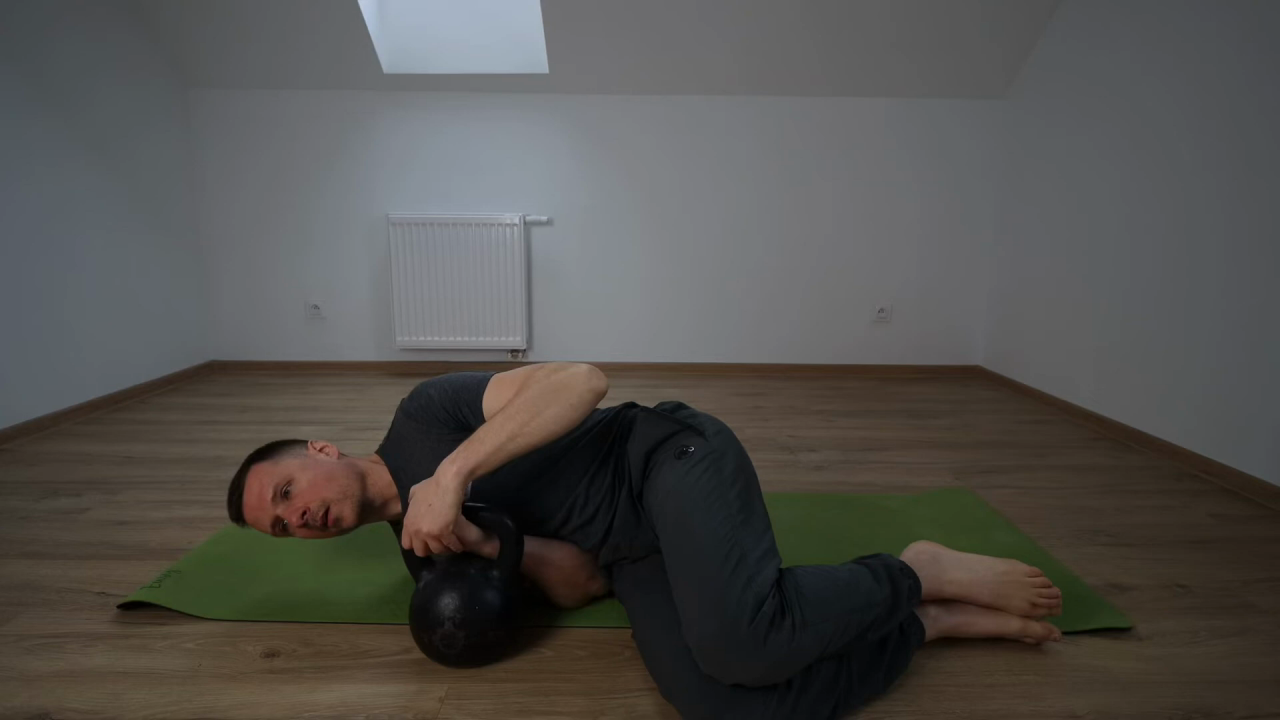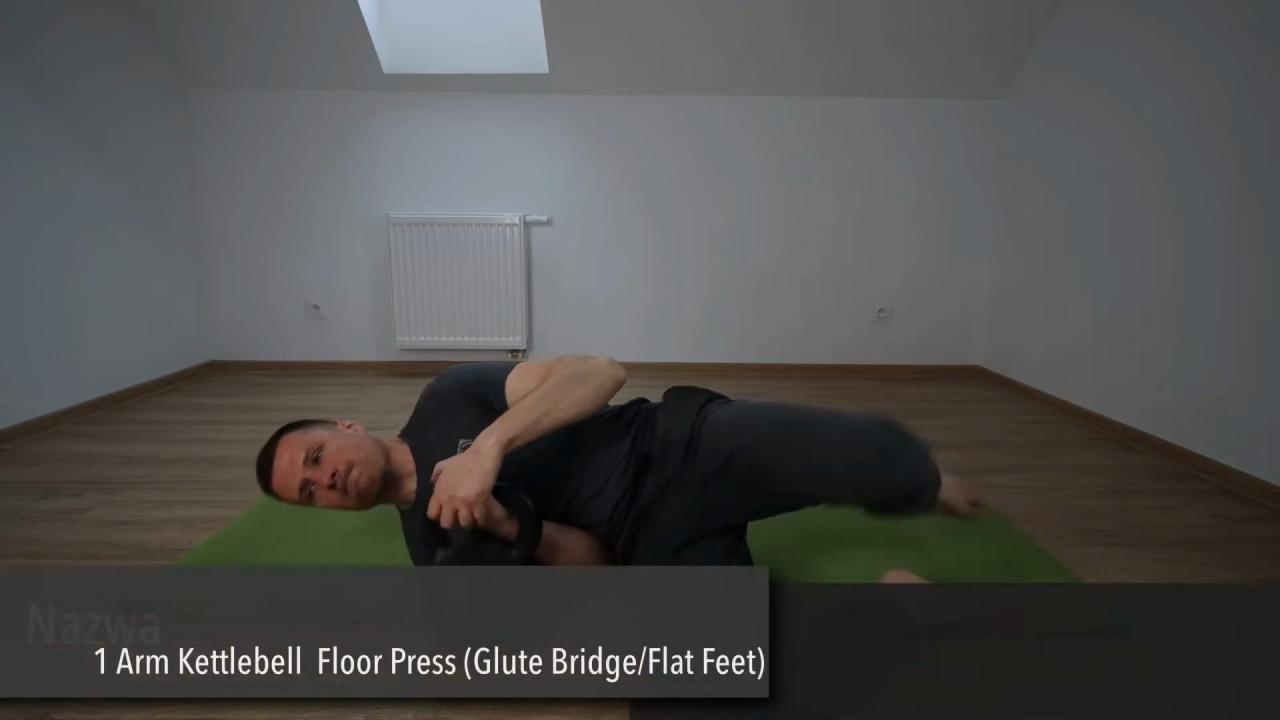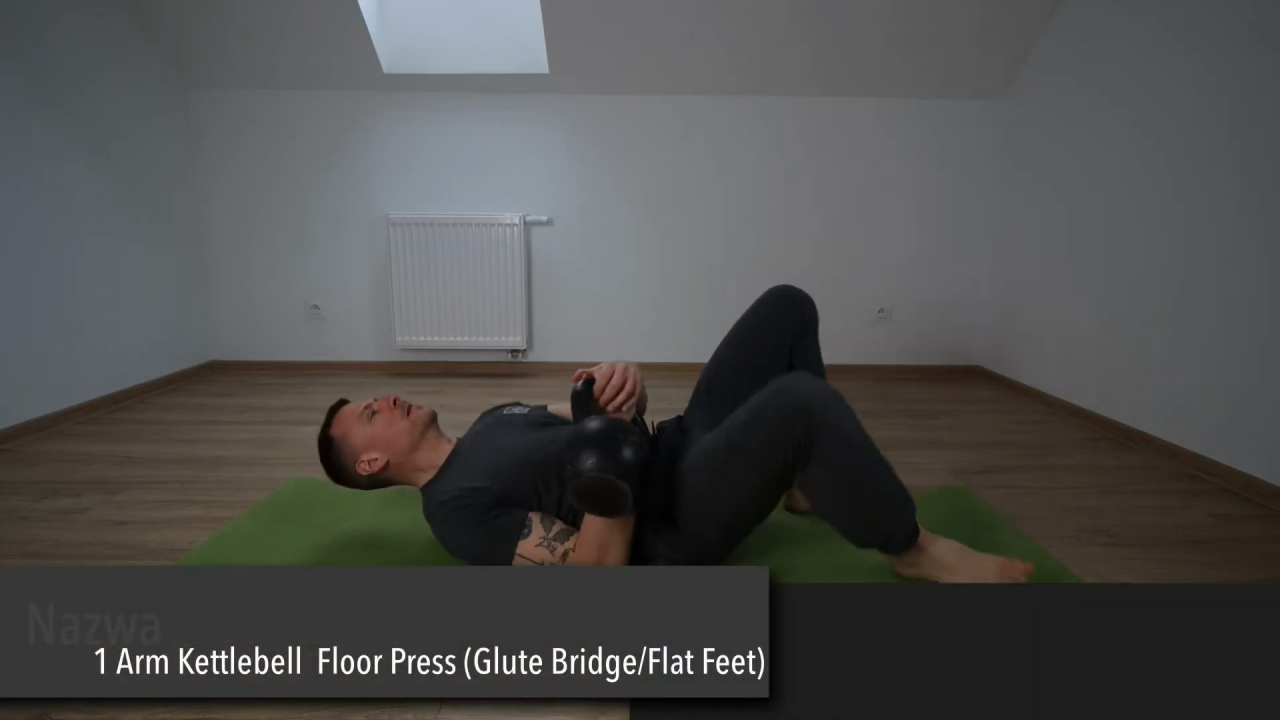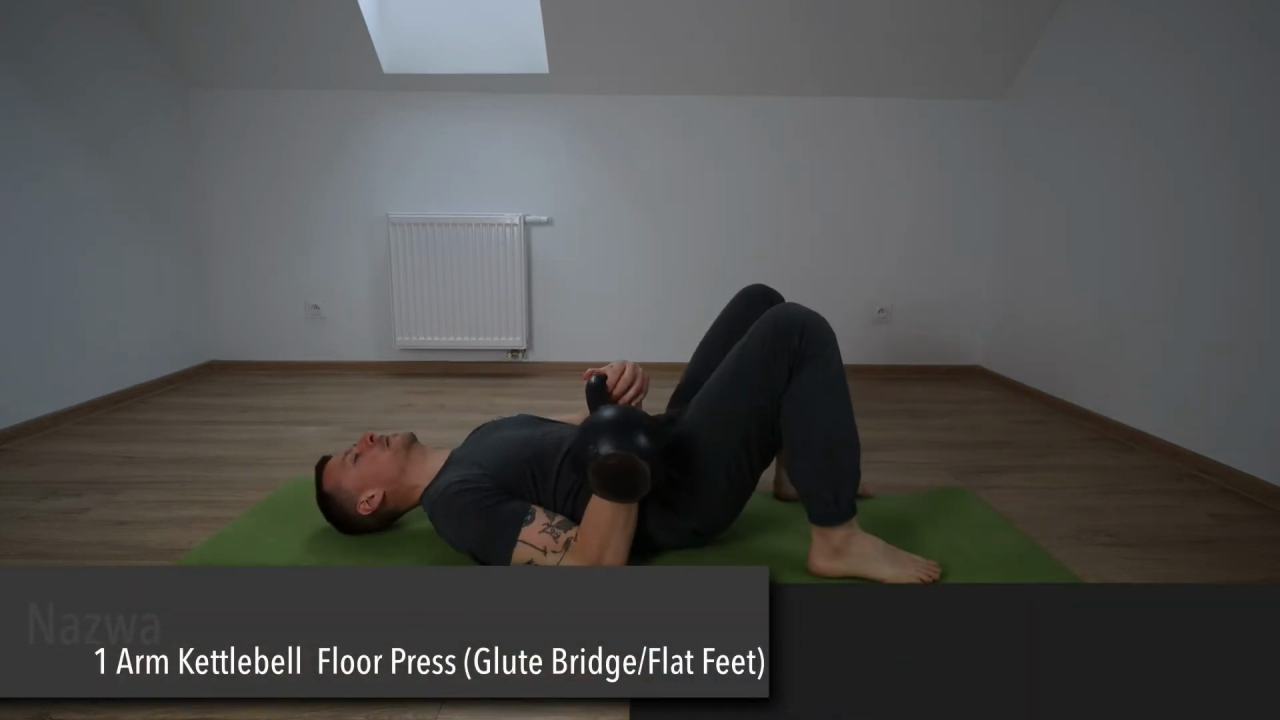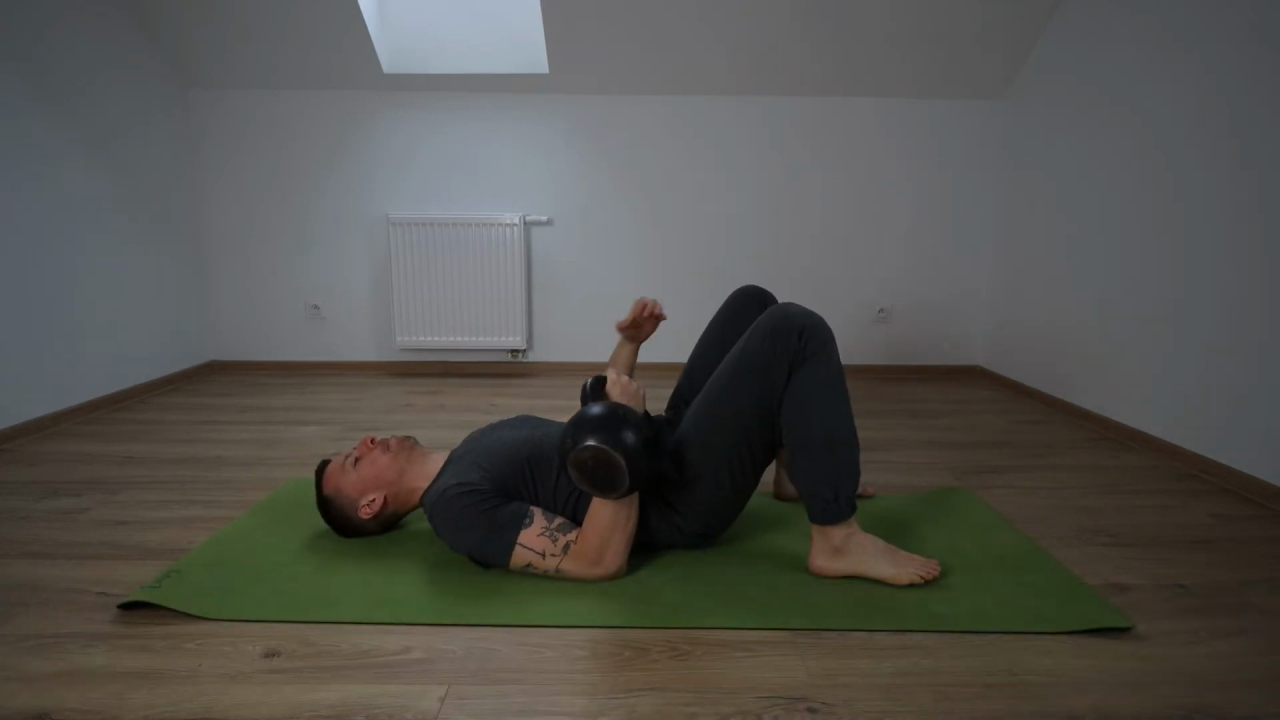
dt=1s
person 1, frame 1
left shoulder: (423, 414)
right shoulder: (420, 548)
left elbow: (582, 381)
right elbow: (576, 581)
left wrist: (455, 473)
right wrist: (480, 546)
left hip: (671, 460)
right hip: (635, 549)
left knee: (741, 636)
left ankle: (916, 572)
right ankle: (928, 619)
person 1, frame 2
left shoulder: (447, 401)
right shoulder: (432, 545)
left elbow: (601, 373)
right elbow: (586, 565)
left wrist: (492, 444)
right wrist: (501, 528)
left hip: (691, 446)
right hip: (663, 542)
left knee: (886, 457)
left ankle: (919, 490)
person 1, frame 3
left shoulder: (490, 423)
right shoulder: (456, 507)
left elbow: (586, 418)
right elbow: (595, 572)
left wrist: (620, 379)
left hip: (680, 446)
right hip: (684, 511)
left knee: (787, 305)
right knee: (804, 396)
left ankle: (811, 485)
right ankle: (914, 550)
person 1, frame 4
left shoulder: (480, 443)
right shoulder: (457, 502)
left elbow: (584, 427)
right elbow: (600, 562)
left wrist: (621, 386)
left hip: (669, 443)
right hip: (684, 490)
left knee: (762, 302)
right knee: (797, 331)
left ankle: (798, 472)
right ankle: (839, 543)
person 1, frame 5
left shoulder: (475, 448)
right shoulder: (457, 505)
right elbow: (601, 559)
left wrist: (627, 348)
left hip: (668, 444)
right hip: (685, 491)
left knee: (755, 302)
right knee: (796, 330)
left ankle: (797, 472)
right ankle: (839, 540)
